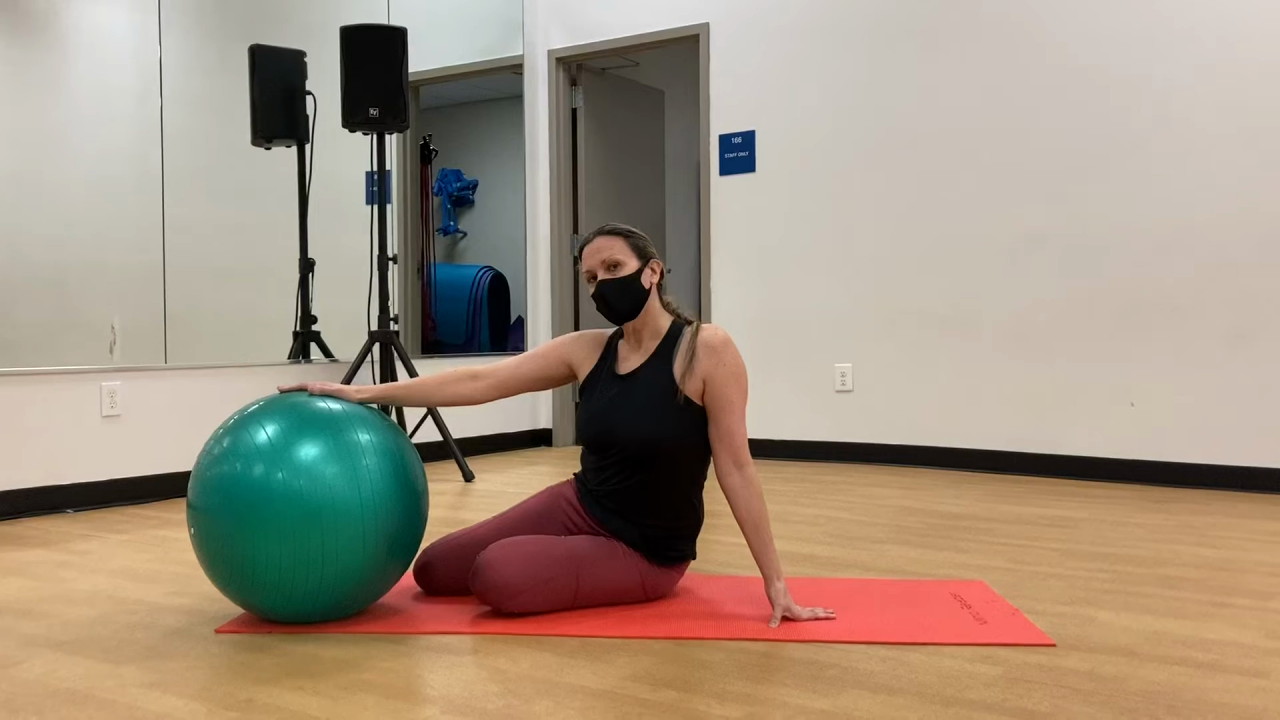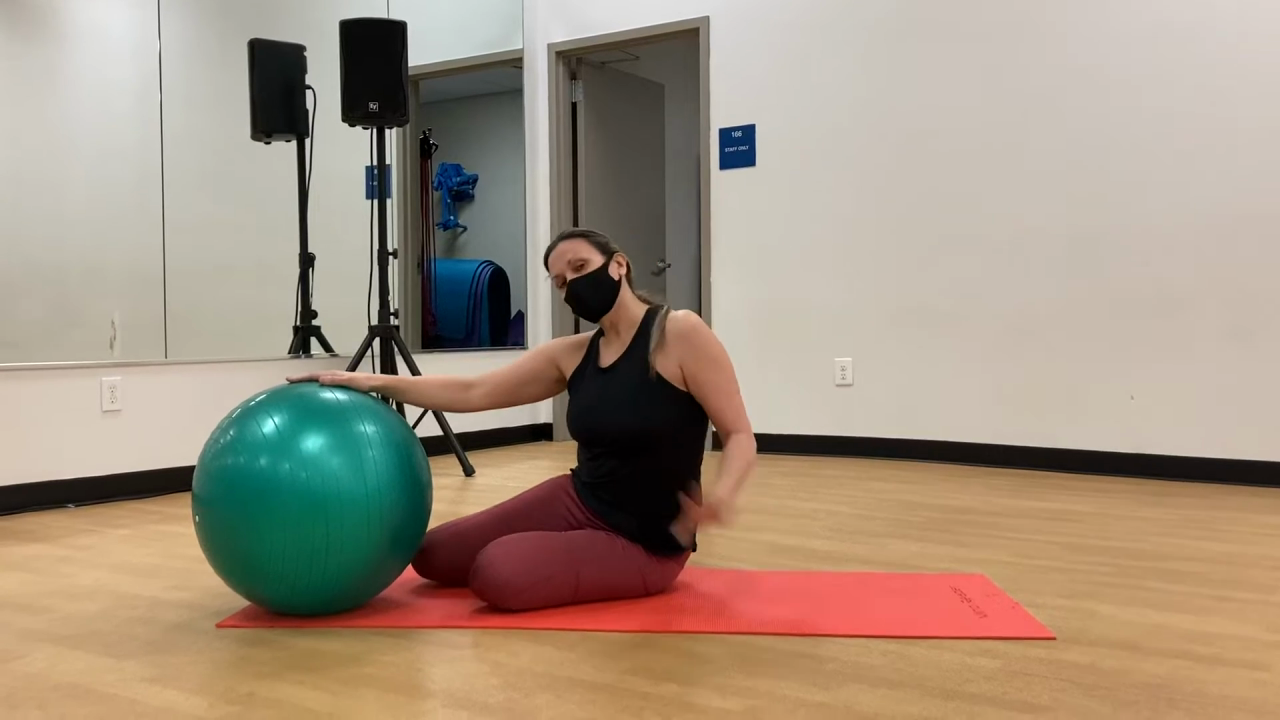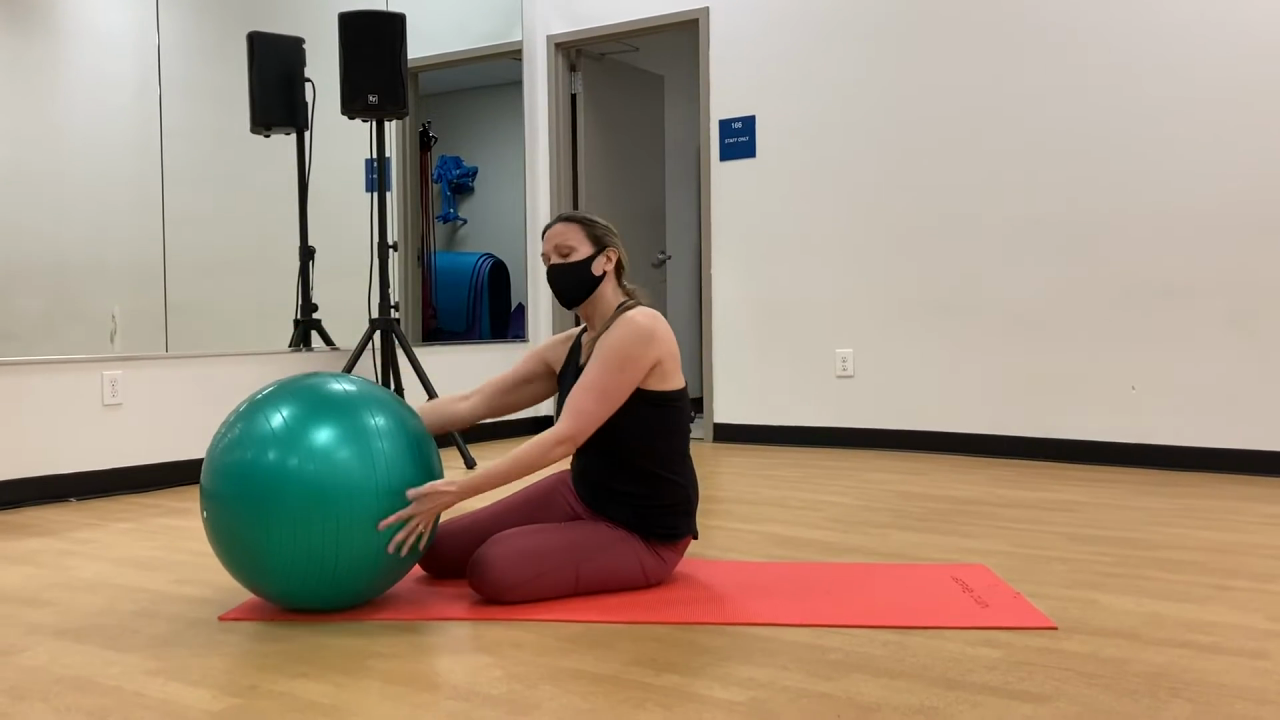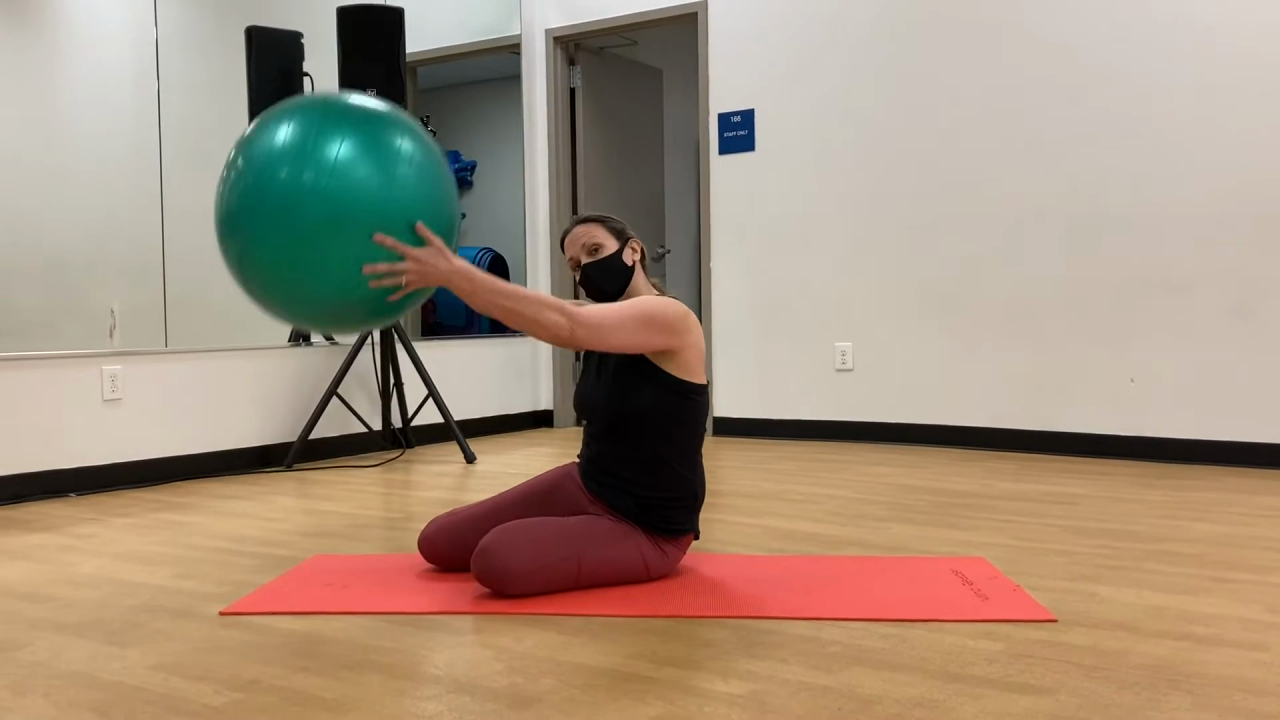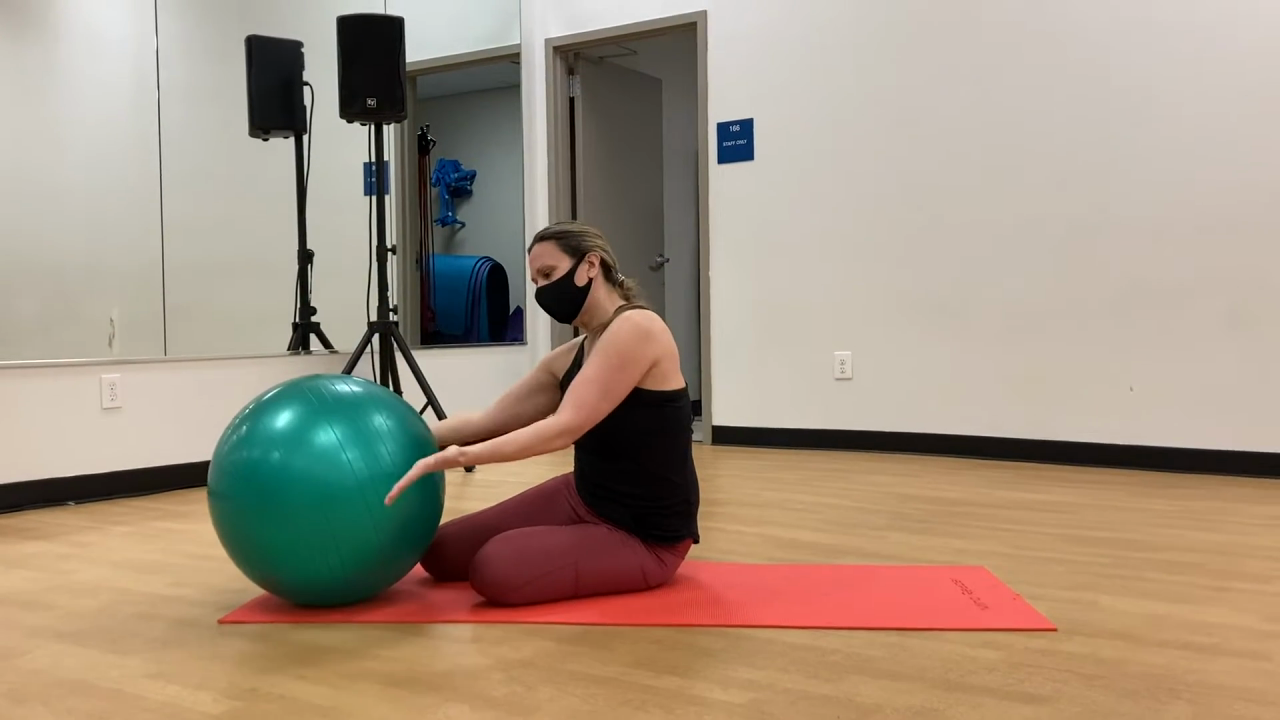
dt=1s
person 1, frame 1
left shoulder: (706, 349)
right shoulder: (586, 350)
left elbow: (735, 468)
right elbow: (480, 383)
left wrist: (776, 583)
right wrist: (364, 392)
left hip: (647, 551)
right hip: (579, 507)
left knee: (497, 578)
right knee: (435, 571)
left ankle: (637, 585)
right ankle: (570, 560)
person 1, frame 2
left shoulder: (680, 333)
right shoulder: (571, 355)
left elbow: (739, 436)
right elbow: (471, 394)
left wrist: (720, 498)
right wrist: (368, 381)
left hip: (645, 542)
right hip: (576, 501)
left knee: (497, 574)
right knee: (434, 556)
left ankle: (633, 572)
person 1, frame 3
left shoulder: (637, 329)
right shoulder: (565, 349)
left elbow: (564, 438)
right elbow: (472, 405)
left wrist: (457, 490)
left hip: (642, 534)
left knee: (493, 570)
right knee: (437, 552)
left ankle: (631, 566)
person 1, frame 4
left shoulder: (670, 318)
right shoulder: (596, 331)
left elbow: (566, 321)
right elbow: (501, 304)
left wrist: (452, 271)
left hip: (647, 528)
right hip: (586, 489)
left knee: (497, 561)
right knee: (438, 544)
left ankle: (634, 560)
right ankle: (578, 538)
person 1, frame 5
left shoulder: (636, 329)
right shoulder: (570, 357)
left elbow: (565, 427)
right elbow: (490, 419)
left wrist: (464, 456)
left hip: (644, 536)
left knee: (494, 571)
right knee: (441, 555)
left ankle: (635, 569)
